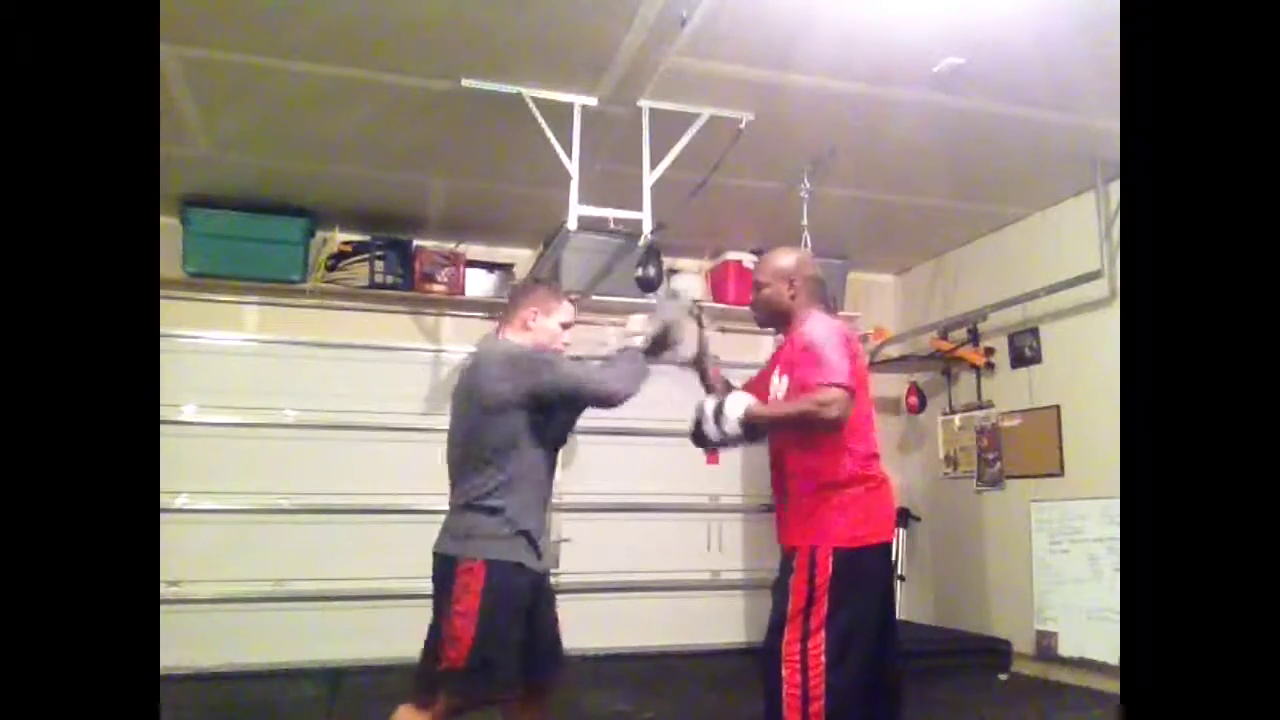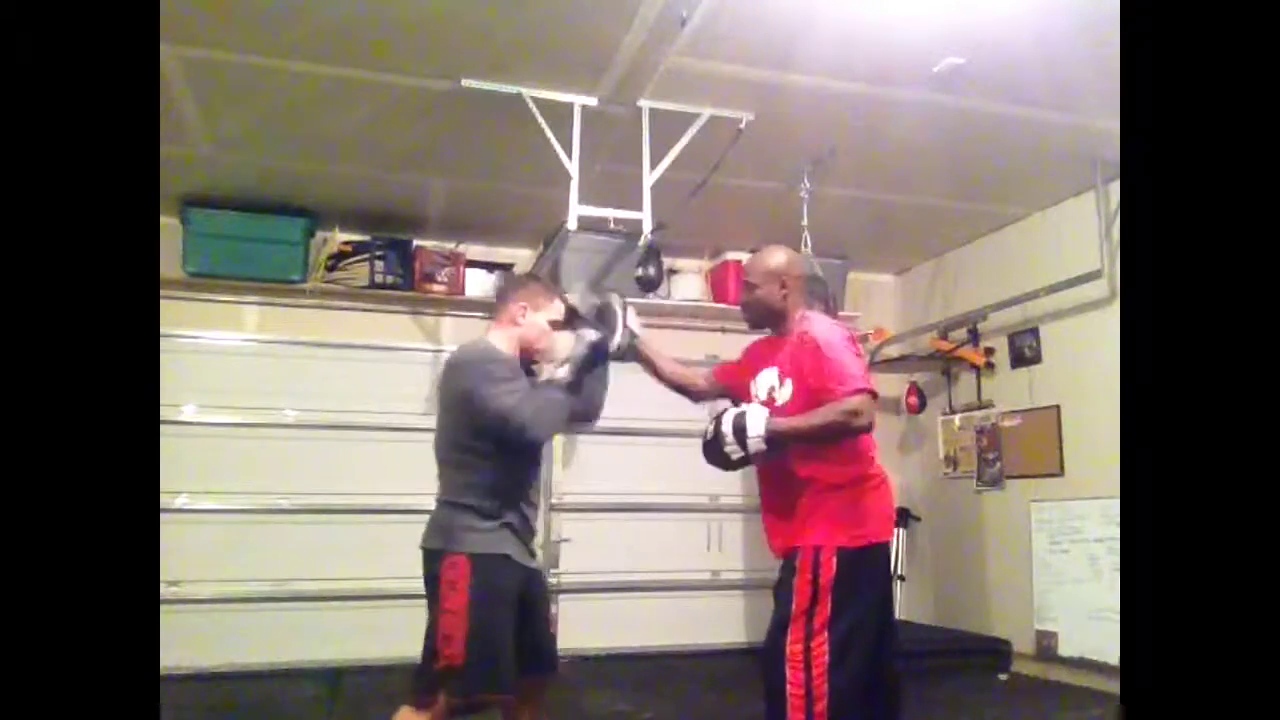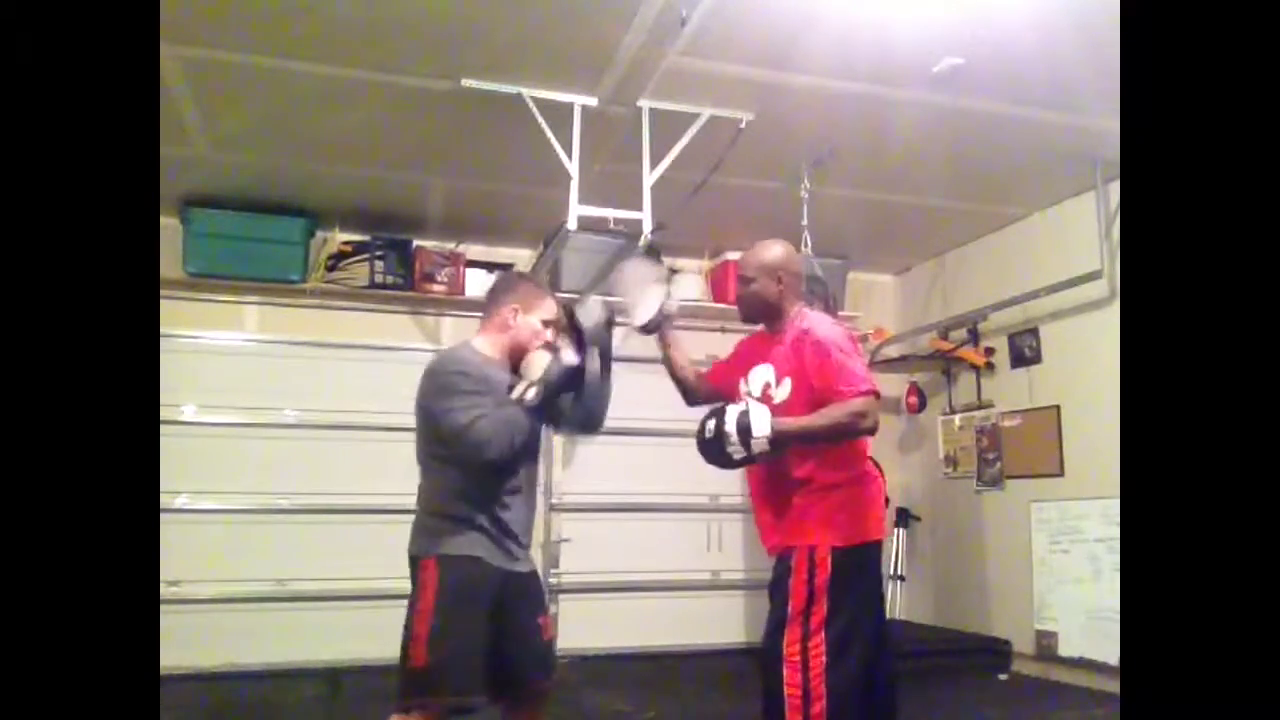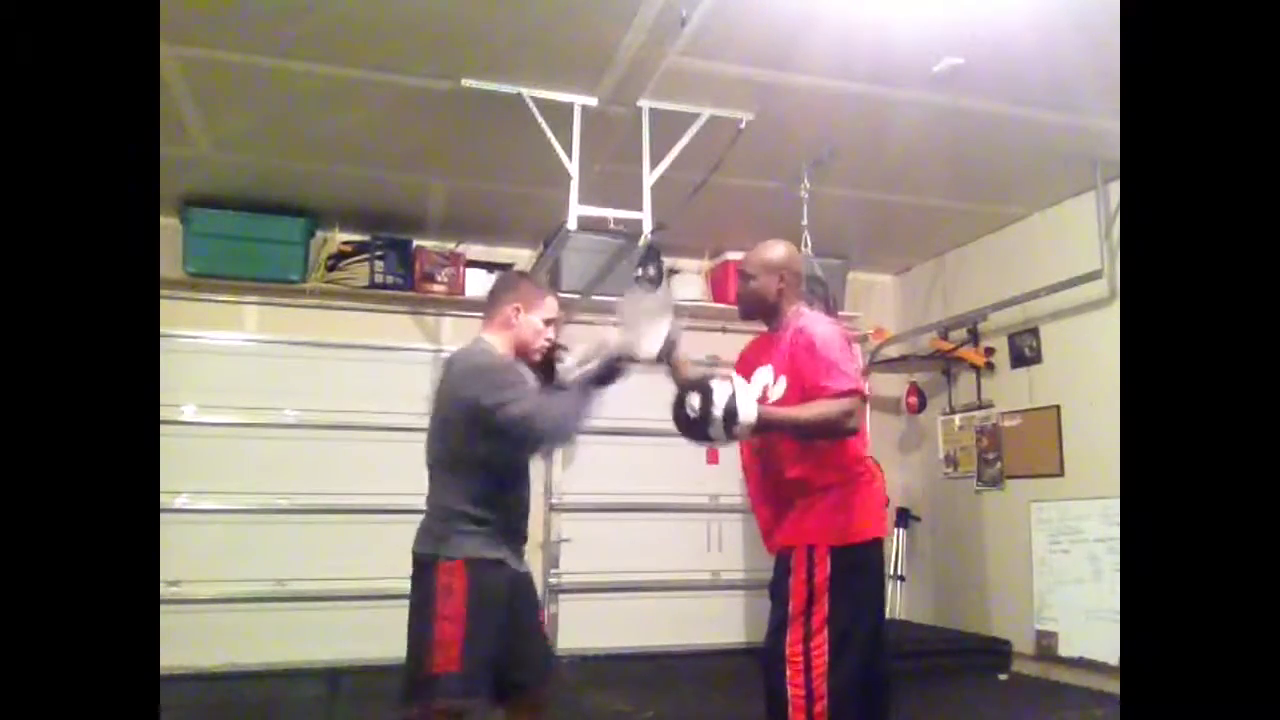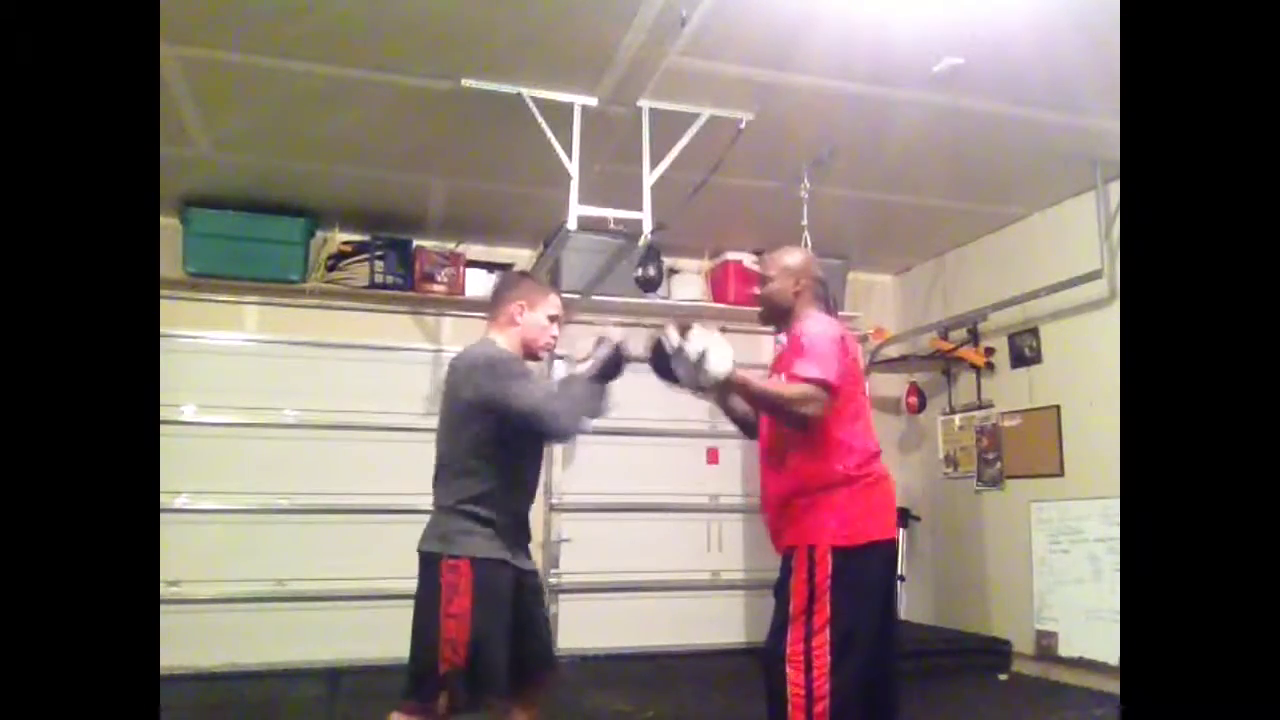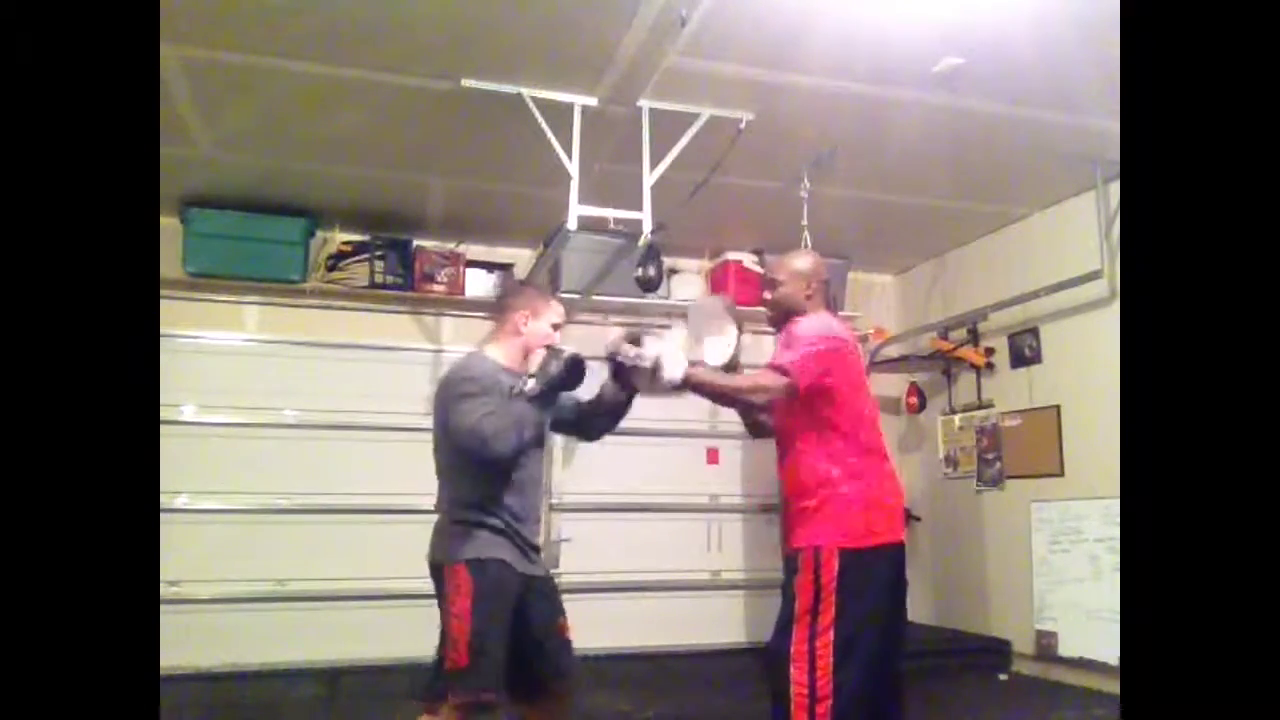
dt=0.2s
person 1, frame 1
left shoulder: (819, 335)
right shoulder: (788, 350)
left elbow: (830, 407)
right elbow: (741, 405)
left wrist: (749, 413)
right wrist: (704, 360)
left hip: (836, 526)
right hip: (857, 525)
left knee: (799, 662)
right knee: (863, 663)
person 1, frame 2
left shoulder: (822, 337)
right shoulder: (764, 352)
left elbow: (858, 412)
right elbow: (699, 385)
left wrist: (767, 429)
right wrist: (634, 337)
left hip: (836, 525)
right hip: (833, 528)
left knee: (803, 663)
right knee: (858, 664)
person 1, frame 3
left shoulder: (820, 335)
right shoulder: (754, 348)
left elbow: (863, 414)
right elbow: (698, 391)
left wrist: (773, 430)
right wrist: (664, 329)
left hip: (830, 524)
right hip: (809, 526)
left knee: (800, 662)
right knee: (851, 662)
person 1, frame 4
left shoulder: (816, 333)
right shoulder: (761, 349)
left elbow: (847, 416)
right elbow: (736, 408)
left wrist: (754, 412)
right wrist: (676, 360)
left hip: (828, 523)
right hip: (822, 525)
left knee: (801, 661)
right knee: (852, 662)
person 1, frame 5
left shoulder: (817, 332)
right shoulder: (797, 344)
left elbow: (808, 404)
right elbow: (757, 424)
left wrist: (728, 372)
right wrist: (714, 382)
left hip: (836, 522)
right hip: (858, 524)
left knee: (804, 660)
right knee: (862, 662)
person 1, frame 6
left shoulder: (816, 332)
right shoulder: (804, 340)
left elbow: (758, 393)
right elbow: (768, 423)
left wrist: (682, 370)
right wrist: (720, 372)
left hip: (844, 524)
right hip: (861, 523)
left knee: (812, 665)
right knee: (863, 664)
person 2, frame 1
left shoulder: (518, 369)
right shoulder: (515, 360)
left elbow: (543, 440)
right elbow: (607, 388)
right wrist: (639, 345)
left hip: (515, 552)
right hip: (482, 554)
left knee: (532, 682)
person 2, frame 2
left shoulder: (522, 371)
right shoulder: (477, 362)
left elbow: (585, 411)
right elbow: (532, 426)
left wrist: (587, 350)
right wrist: (564, 371)
left hip: (516, 551)
right hip: (472, 550)
left knee: (529, 681)
person 2, frame 3
left shoulder: (515, 375)
right shoulder: (455, 368)
right elbow: (485, 442)
right wrist: (536, 390)
left hip: (510, 556)
right hip: (453, 553)
left knee: (531, 683)
person 2, frame 4
left shoulder: (503, 372)
right shoulder: (480, 368)
left elbow: (531, 429)
right elbow: (550, 425)
left wrist: (549, 390)
right wrist: (588, 378)
left hip: (500, 553)
right hip: (461, 552)
person 2, frame 5
left shoulder: (507, 368)
right shoulder: (486, 364)
left elbow: (539, 423)
right elbow: (558, 418)
left wrist: (588, 373)
right wrist: (593, 369)
left hip: (508, 550)
right hip: (467, 551)
left knee: (527, 677)
person 2, frame 6
left shoulder: (521, 380)
right shoulder: (469, 376)
left elbow: (584, 423)
right elbow: (492, 441)
left wrist: (622, 386)
right wrist: (537, 387)
left hip: (519, 557)
right hip: (473, 555)
left knee: (550, 683)
